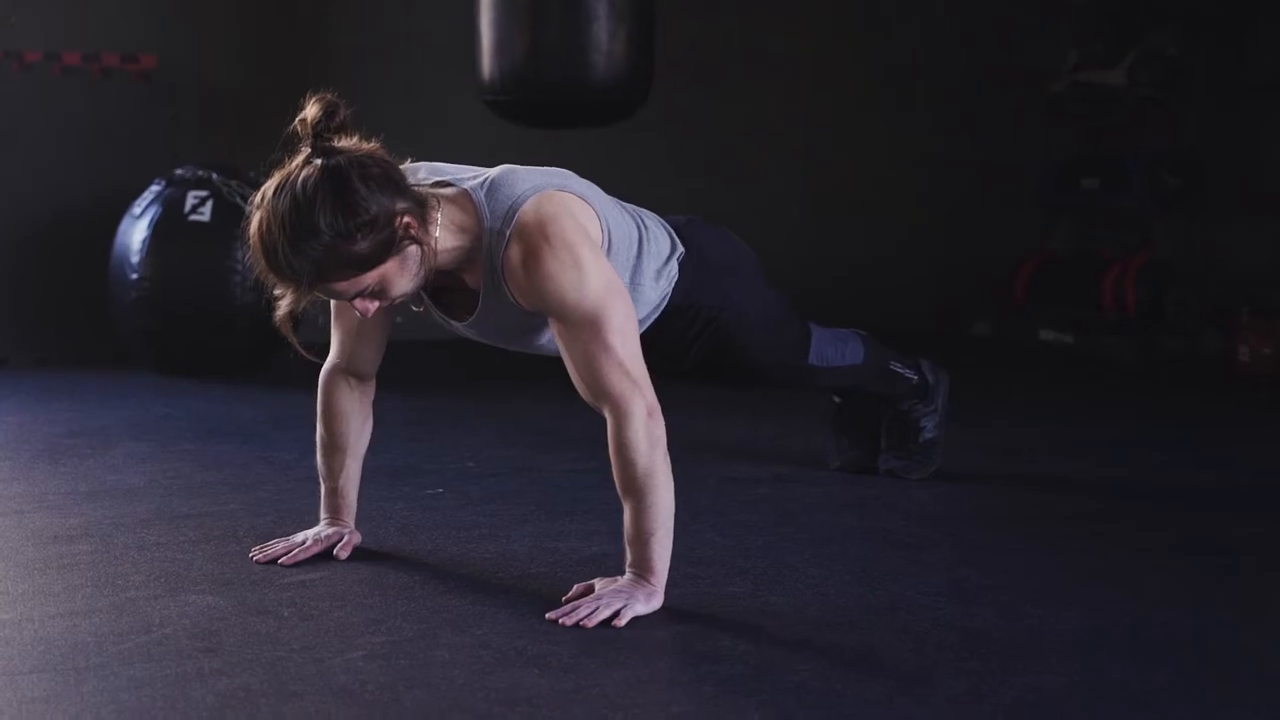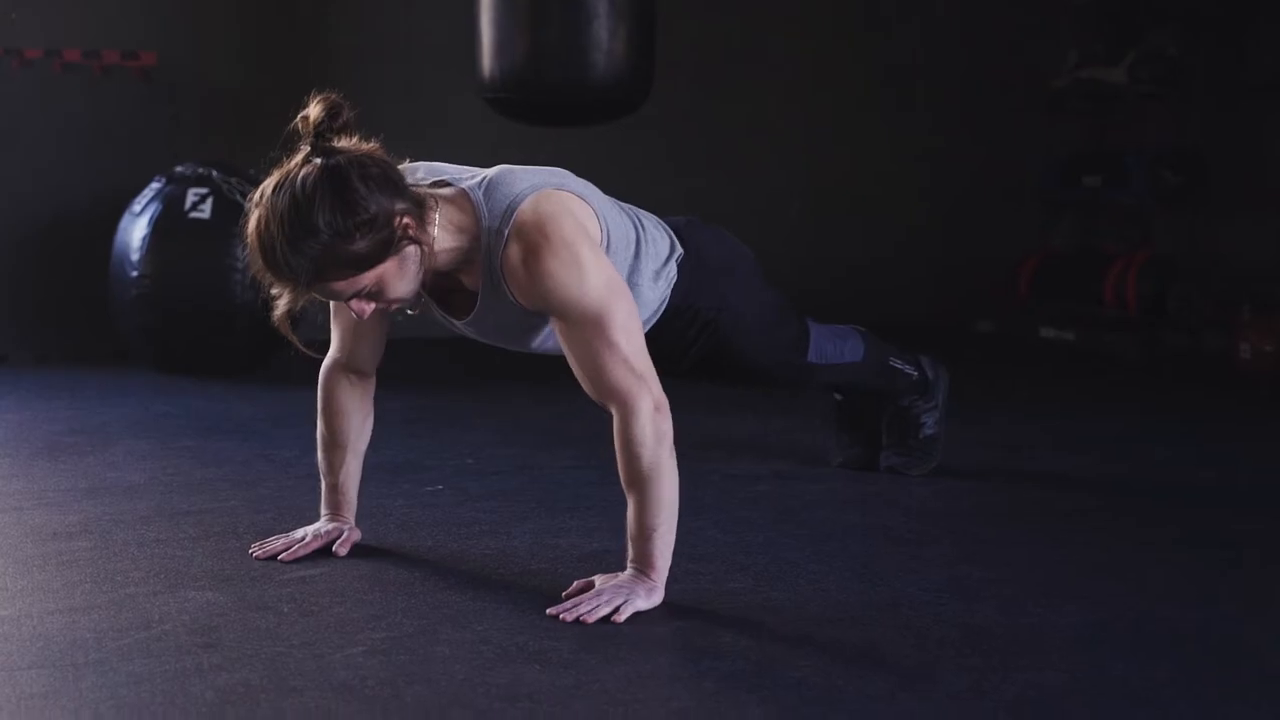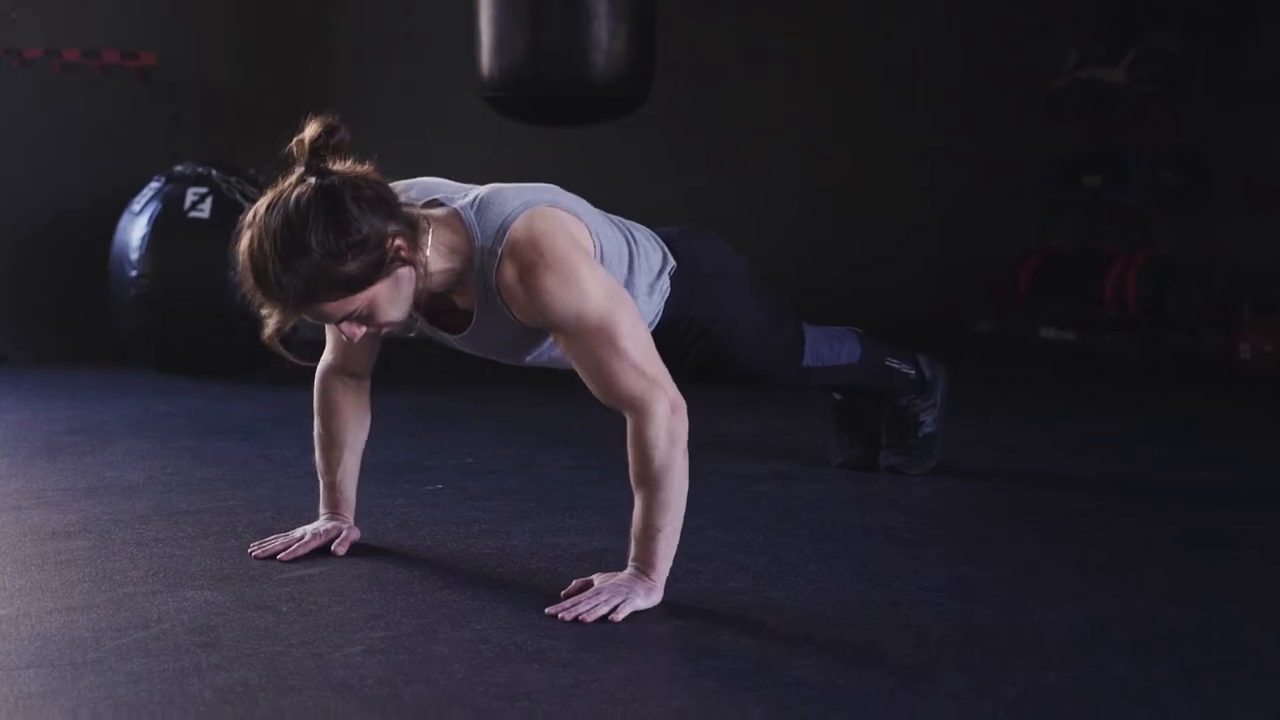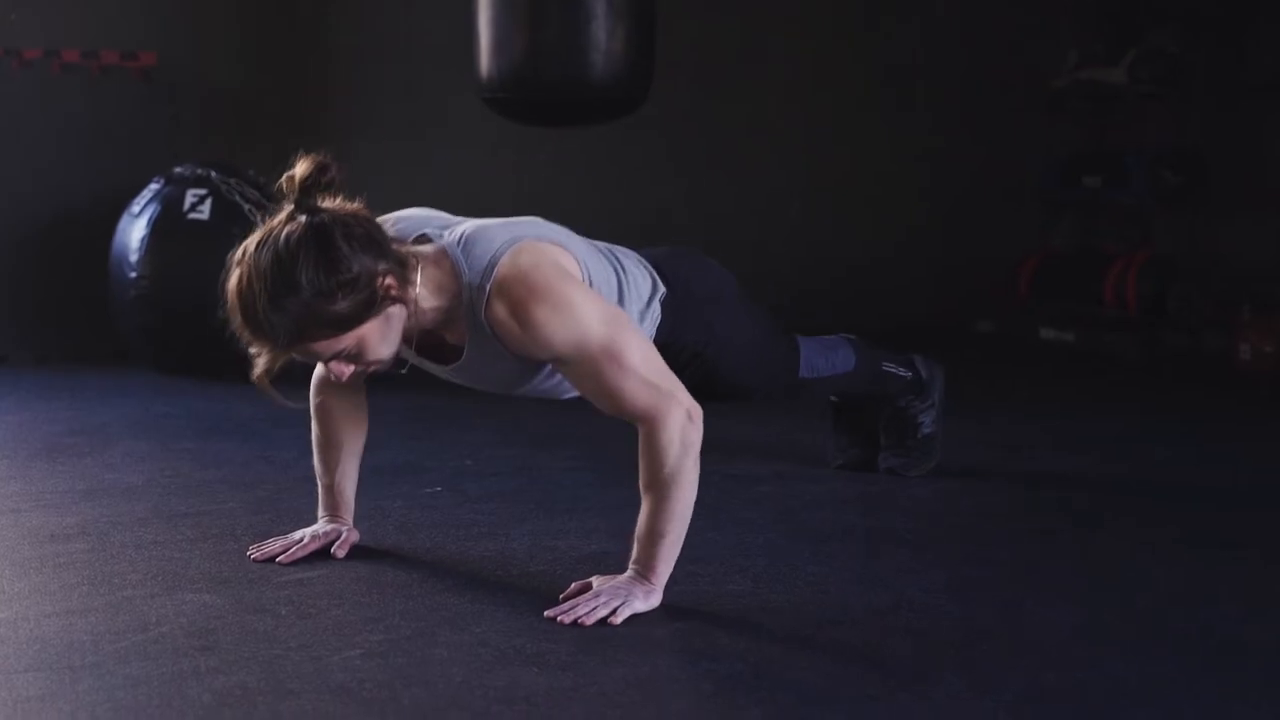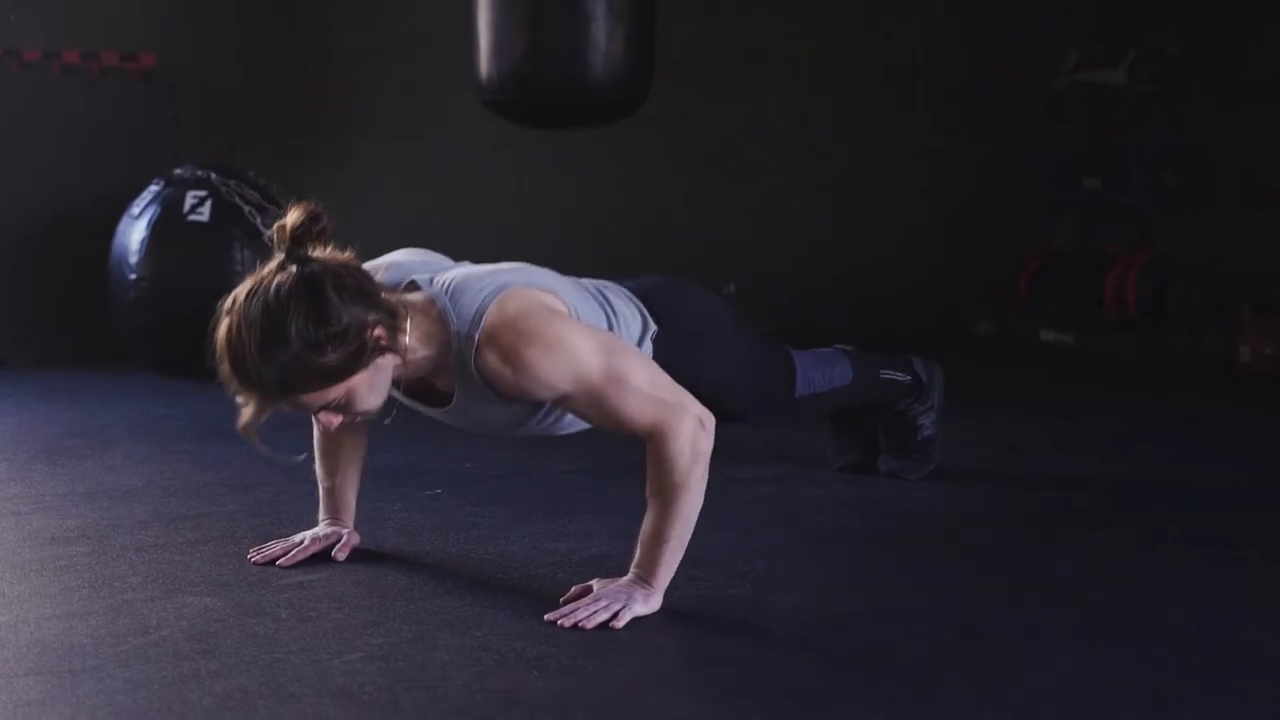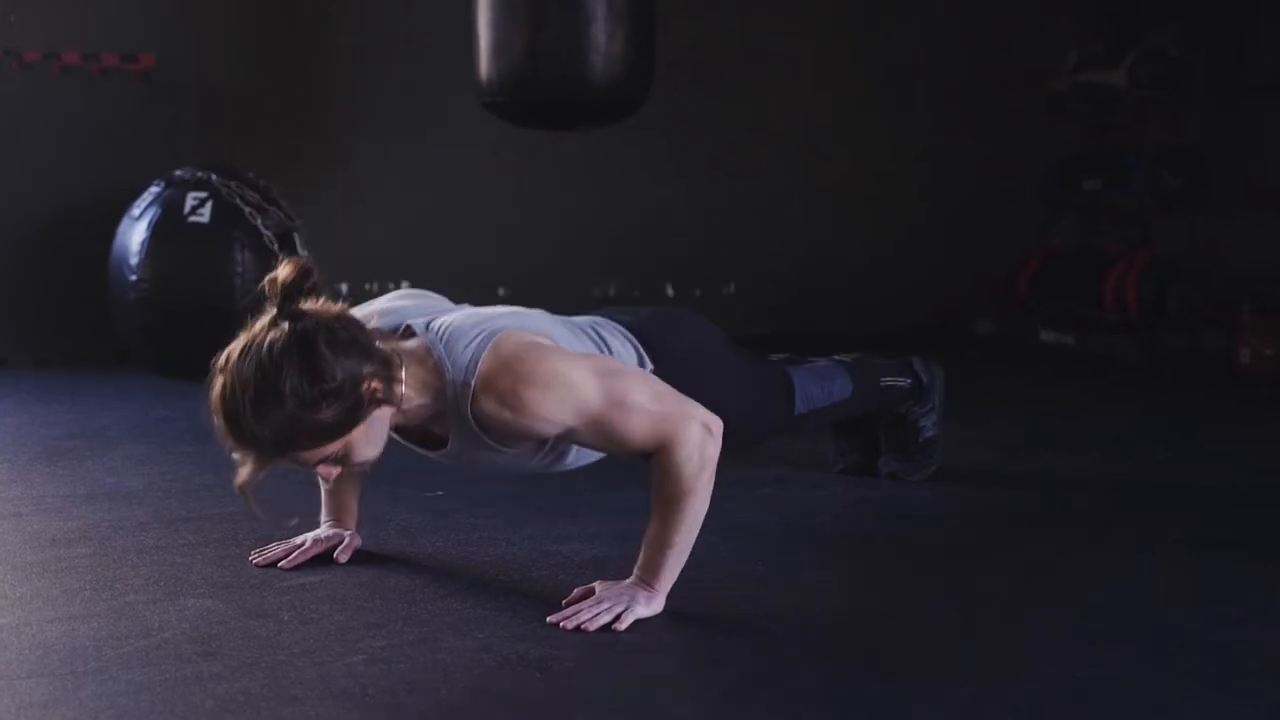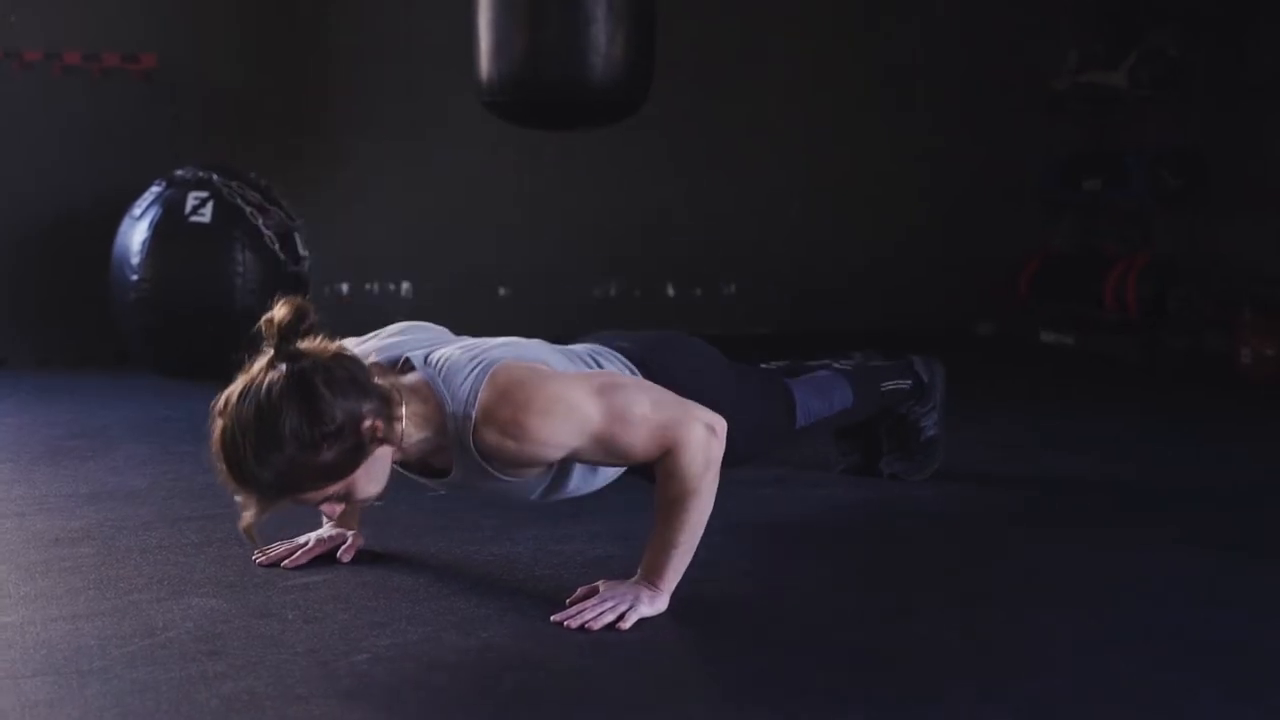
dt=0.2s
person 1, frame 1
left shoulder: (539, 242)
right shoulder: (376, 228)
left elbow: (632, 410)
right elbow: (348, 374)
left wrist: (647, 580)
right wrist: (337, 517)
left hip: (690, 283)
right hip: (626, 306)
left knee: (800, 357)
right knee: (796, 365)
left ankle: (912, 386)
right ankle: (862, 413)
person 1, frame 2
left shoulder: (539, 242)
right shoulder: (375, 227)
left elbow: (640, 405)
right elbow: (348, 371)
left wrist: (648, 576)
right wrist: (337, 513)
left hip: (690, 284)
right hip: (626, 297)
left knee: (797, 355)
right knee: (795, 364)
left ankle: (912, 381)
right ankle: (861, 409)
person 1, frame 3
left shoulder: (532, 259)
right shoulder: (370, 244)
left elbow: (657, 407)
right elbow: (342, 374)
left wrist: (648, 575)
right wrist: (336, 512)
left hip: (682, 291)
right hip: (617, 303)
left knee: (794, 357)
right knee: (795, 363)
left ankle: (909, 380)
right ankle: (863, 400)
person 1, frame 4
left shoulder: (522, 293)
right shoulder: (362, 271)
left elbow: (673, 415)
right elbow: (333, 389)
left wrist: (647, 580)
right wrist: (335, 515)
left hip: (674, 310)
right hip: (609, 315)
left knee: (790, 368)
right knee: (795, 373)
left ankle: (906, 381)
right ankle: (858, 401)
person 1, frame 5
left shoulder: (511, 338)
right shoulder: (355, 310)
left elbow: (686, 425)
right elbow: (340, 409)
left wrist: (646, 584)
right wrist: (337, 519)
left hip: (666, 339)
right hip: (600, 327)
left knee: (787, 383)
right knee: (791, 383)
left ankle: (906, 384)
right ankle: (857, 409)
person 1, frame 6
left shoulder: (506, 381)
right shoulder: (350, 350)
left elbow: (695, 433)
left wrist: (649, 587)
right wrist: (339, 522)
left hip: (662, 367)
right hip: (597, 349)
left knee: (784, 399)
left ankle: (906, 386)
right ankle: (838, 368)
person 1, frame 7
left shoulder: (507, 412)
right shoulder: (348, 379)
left elbow: (700, 433)
left wrist: (654, 586)
right wrist: (343, 526)
left hip: (664, 387)
right hip: (593, 369)
left knee: (785, 408)
right knee: (781, 400)
left ankle: (906, 384)
right ankle: (844, 376)
